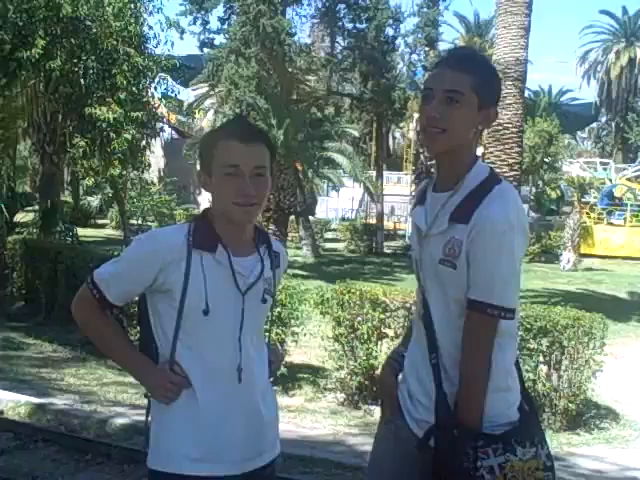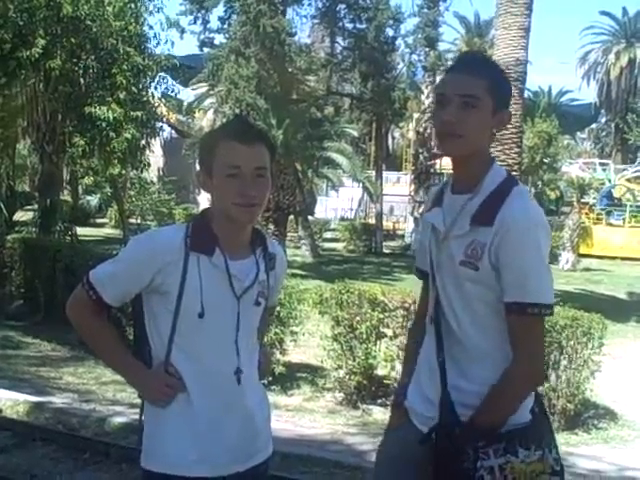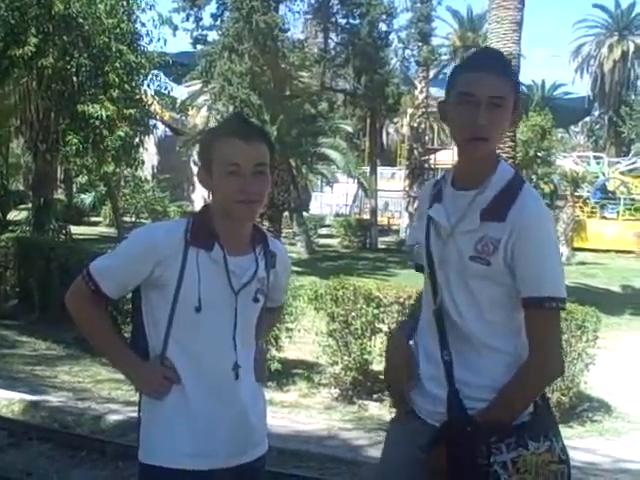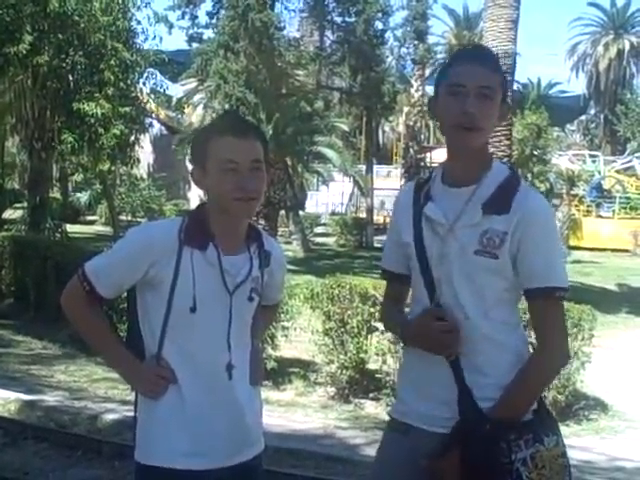
dt=0.7s
person 1, frame 1
left shoulder: (496, 213)
right shoulder: (426, 200)
left elbow: (478, 355)
right wrist: (393, 365)
left hip: (476, 427)
right hip: (412, 410)
person 1, frame 2
left shoulder: (516, 216)
right shoulder: (435, 205)
left elbow: (530, 364)
left wrist: (469, 439)
right wrist: (402, 395)
left hip: (489, 430)
right hip: (421, 415)
person 1, frame 3
left shoulder: (525, 214)
right shoulder: (431, 199)
left elbow: (548, 360)
right wrist: (400, 337)
left hip: (494, 425)
right hip: (420, 412)
person 1, frame 4
left shoulder: (527, 209)
right shoulder: (410, 201)
left elbow: (554, 348)
right wrist: (411, 329)
left hip: (497, 425)
right hip: (414, 418)
person 2, frame 1
left shoulder: (274, 256)
right shoulder: (162, 248)
right elbow: (86, 307)
left wrist: (267, 353)
right wrist: (146, 372)
left hip: (259, 449)
person 2, frame 2
left shoulder: (273, 257)
right shoulder: (158, 249)
right elbow: (82, 308)
left wrist: (254, 352)
right wrist: (139, 376)
left hip: (252, 450)
person 2, frame 3
left shoulder: (274, 257)
right shoulder: (158, 243)
right elbow: (81, 299)
left wrist: (254, 348)
right wrist: (134, 368)
left hip: (248, 446)
person 2, frame 4
left shoulder: (270, 255)
right shoulder: (154, 242)
right elbow: (76, 299)
left wrist: (251, 348)
right wrist: (130, 368)
left hip: (243, 446)
